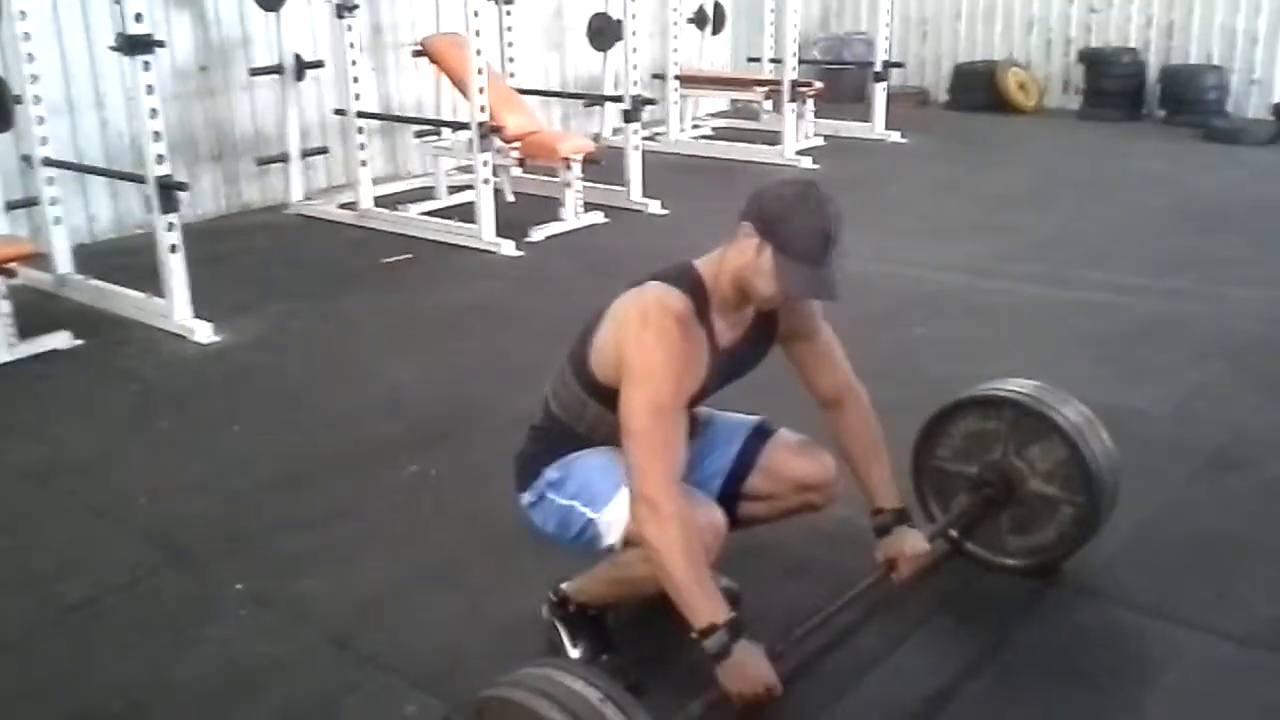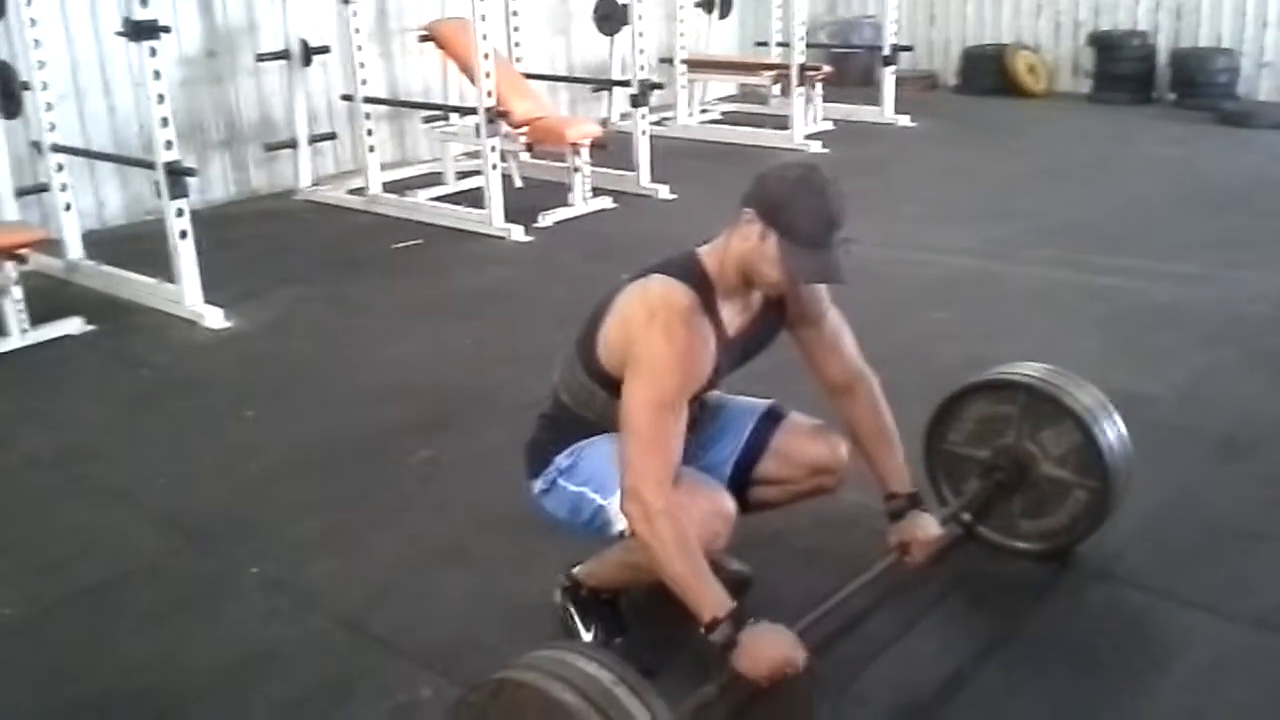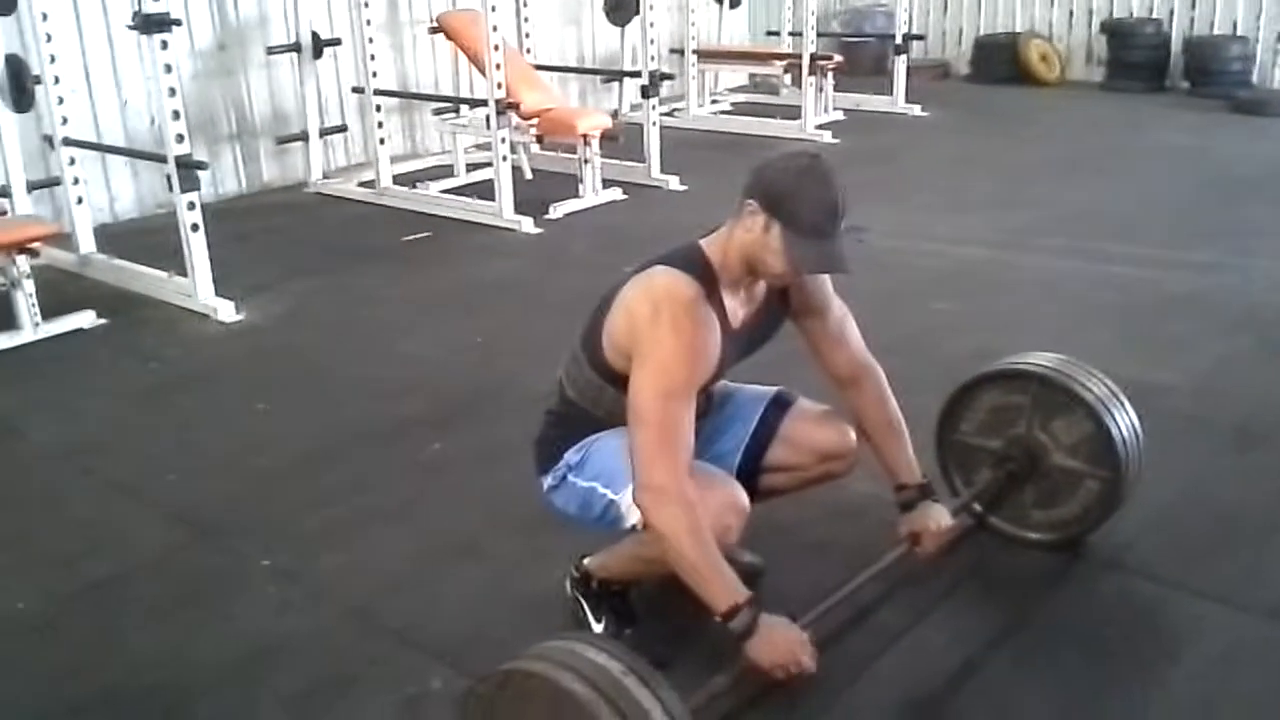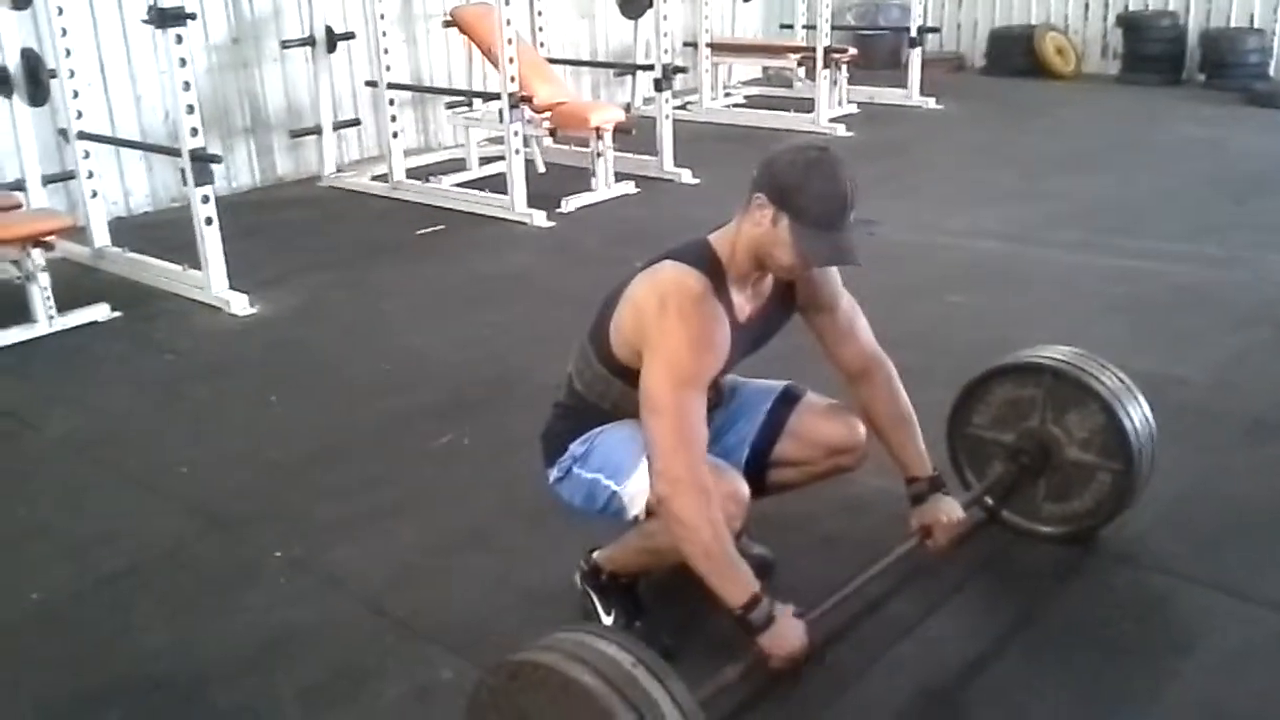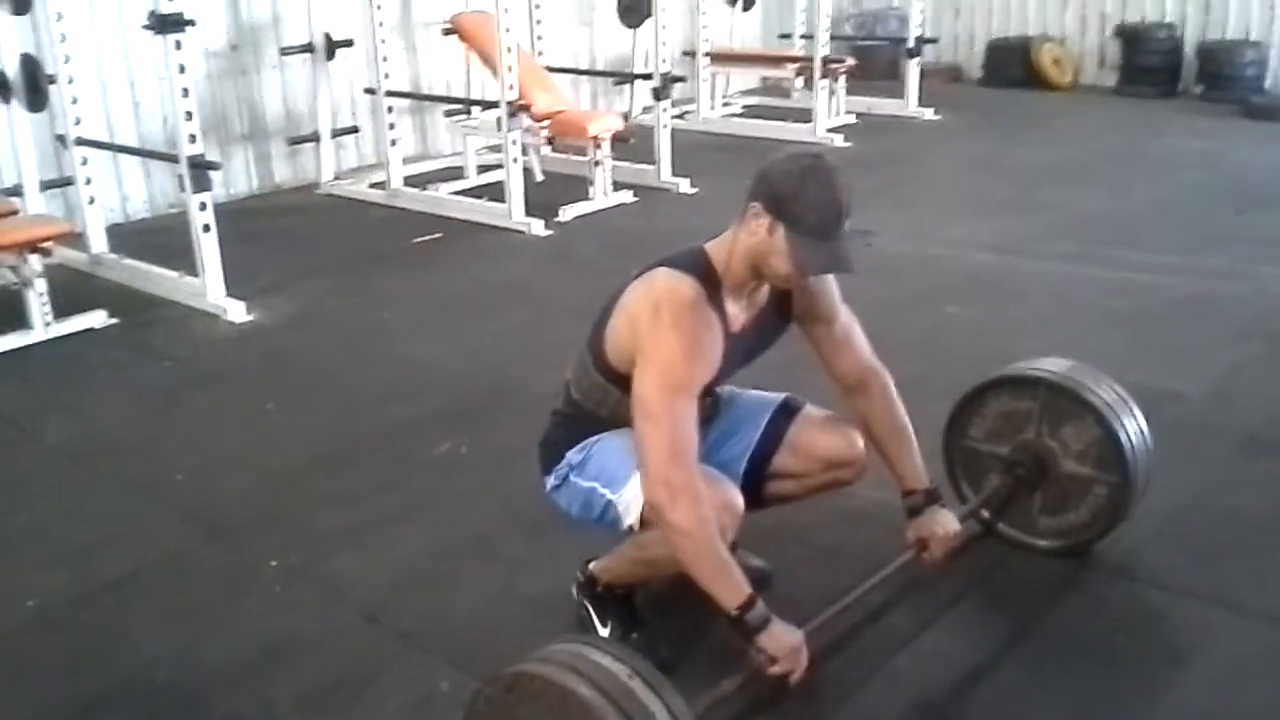
dt=0.3s
person 1, frame 1
left shoulder: (783, 299)
right shoulder: (665, 324)
left elbow: (843, 397)
right elbow: (656, 503)
left wrist: (892, 520)
right wrist: (726, 643)
right hip: (566, 465)
left knee: (815, 477)
right knee: (700, 530)
left ankle: (686, 572)
right ankle: (575, 602)
person 1, frame 2
left shoulder: (790, 283)
right shoulder: (672, 319)
left elbow: (852, 383)
right elbow: (646, 499)
left wrist: (905, 504)
right wrist: (734, 631)
right hip: (577, 452)
left knee: (826, 458)
right knee: (707, 518)
left ankle: (688, 546)
right ankle: (587, 586)
person 1, frame 3
left shoulder: (793, 275)
right shoulder: (677, 309)
left elbow: (858, 373)
right elbow: (659, 492)
left wrist: (915, 494)
right wrist: (748, 624)
right hip: (584, 449)
left knee: (834, 444)
right knee: (721, 511)
left ankle: (702, 546)
right ankle: (597, 579)
person 1, frame 4
left shoulder: (802, 270)
right shoulder: (684, 303)
left elbow: (868, 368)
right elbow: (677, 484)
left wrist: (925, 487)
right wrist: (760, 617)
right hip: (591, 440)
left knee: (844, 438)
right knee: (722, 500)
left ankle: (713, 534)
right ankle: (605, 571)
person 1, frame 5
left shoulder: (800, 281)
right shoulder: (678, 309)
left elbow: (865, 379)
right elbow: (668, 489)
left wrist: (922, 500)
right wrist: (757, 621)
right hip: (589, 448)
left knee: (841, 452)
right knee: (713, 510)
left ankle: (707, 546)
right ankle: (602, 583)
